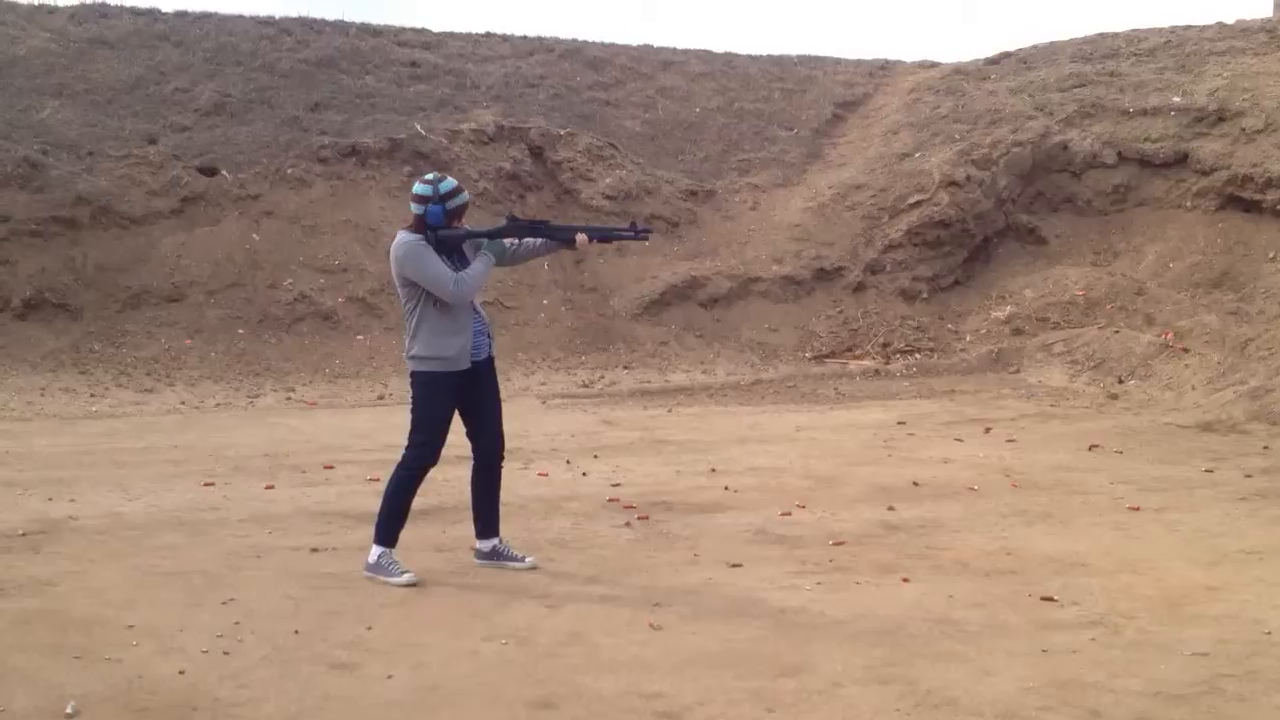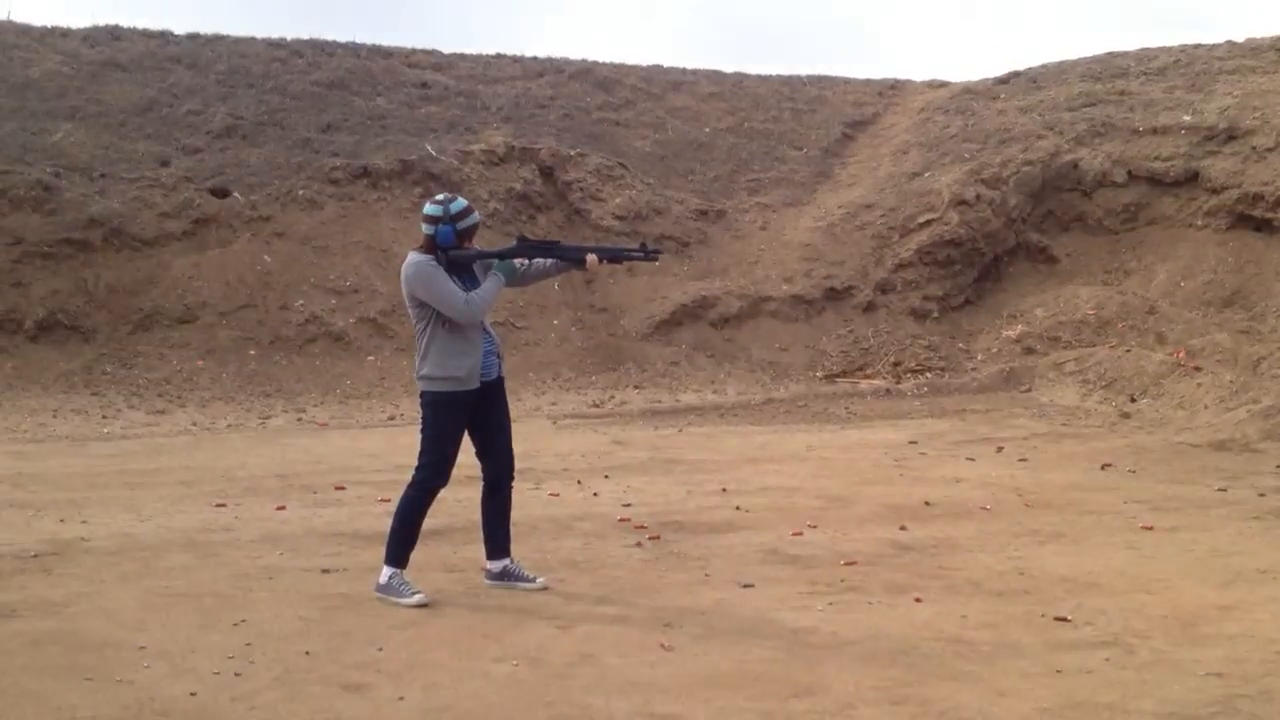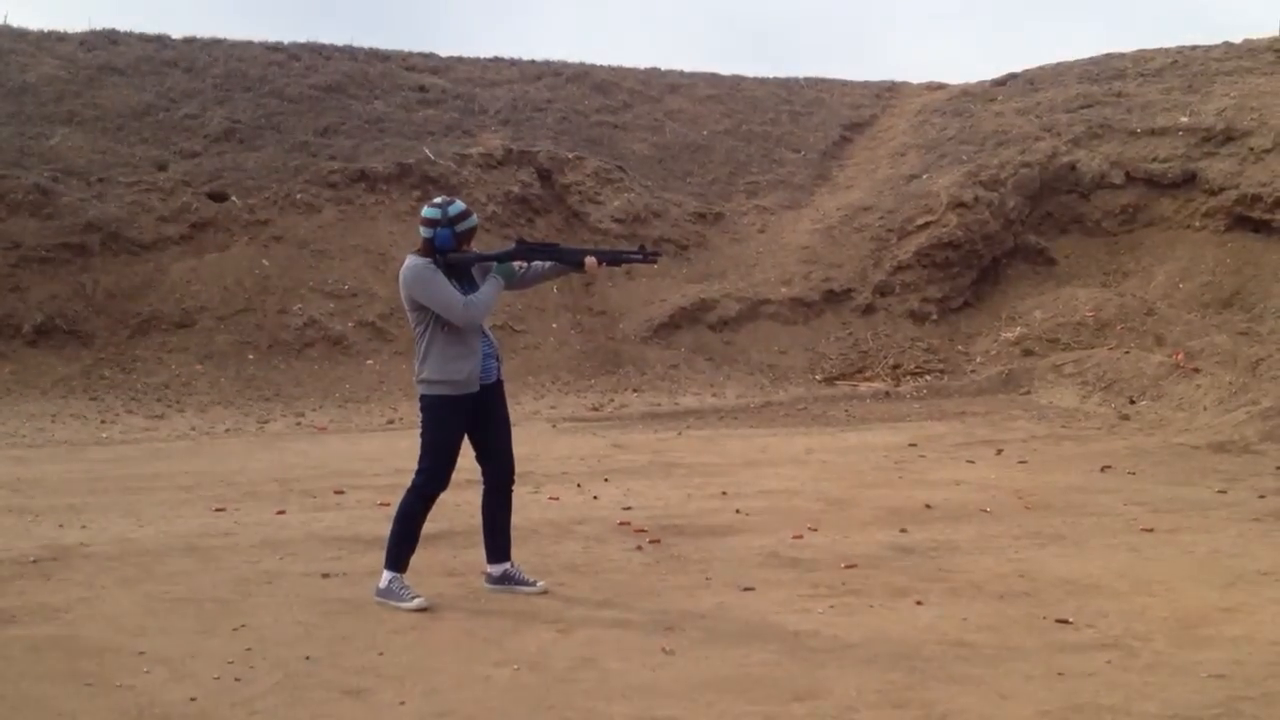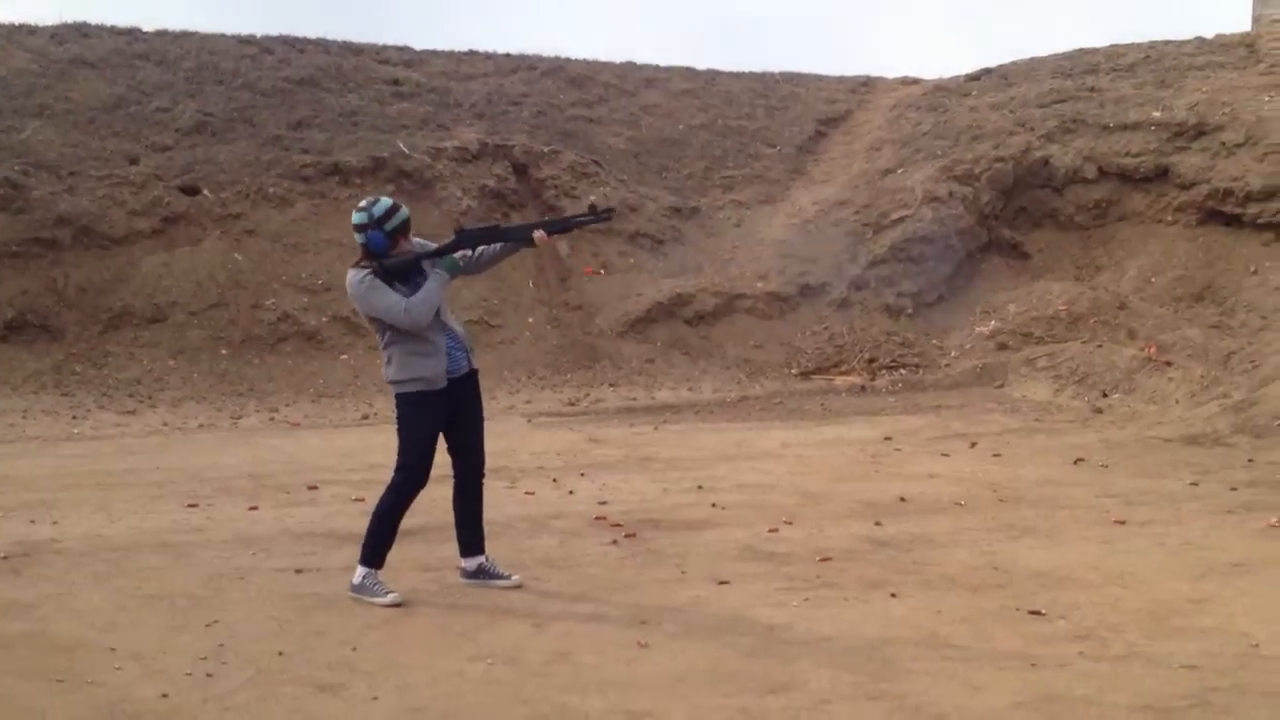
dt=0.5s
person 1, frame 1
left shoulder: (459, 239)
right shoulder: (408, 248)
left elbow: (510, 251)
right elbow: (457, 289)
left wrist: (564, 240)
right wrist: (486, 255)
left hip: (477, 361)
right hip: (436, 369)
left knee: (491, 450)
right knee: (420, 457)
left ankle: (488, 543)
right ankle: (380, 553)
person 1, frame 2
left shoulder: (469, 260)
right shoulder: (419, 268)
left elbow: (521, 272)
right elbow: (467, 309)
left wrist: (574, 260)
right wrist: (497, 276)
left hip: (486, 381)
right hip: (446, 389)
left knee: (501, 471)
right knee: (430, 477)
left ankle: (500, 564)
right ankle: (391, 574)
person 1, frame 3
left shoulder: (466, 263)
right shoulder: (418, 271)
left elbow: (520, 275)
right elbow: (467, 313)
left wrist: (572, 264)
right wrist: (496, 278)
left hip: (486, 384)
right hip: (445, 392)
left knee: (501, 474)
right knee: (430, 482)
left ankle: (500, 568)
right ankle: (390, 578)
person 1, frame 4
left shoulder: (417, 252)
right shoulder: (361, 281)
left elbow: (470, 262)
right elbow: (412, 316)
left wrist: (521, 241)
right wrist: (441, 274)
left hip: (460, 374)
right hip: (418, 386)
left knee: (471, 469)
right knee: (410, 477)
left ankle: (473, 561)
right ankle: (365, 573)
